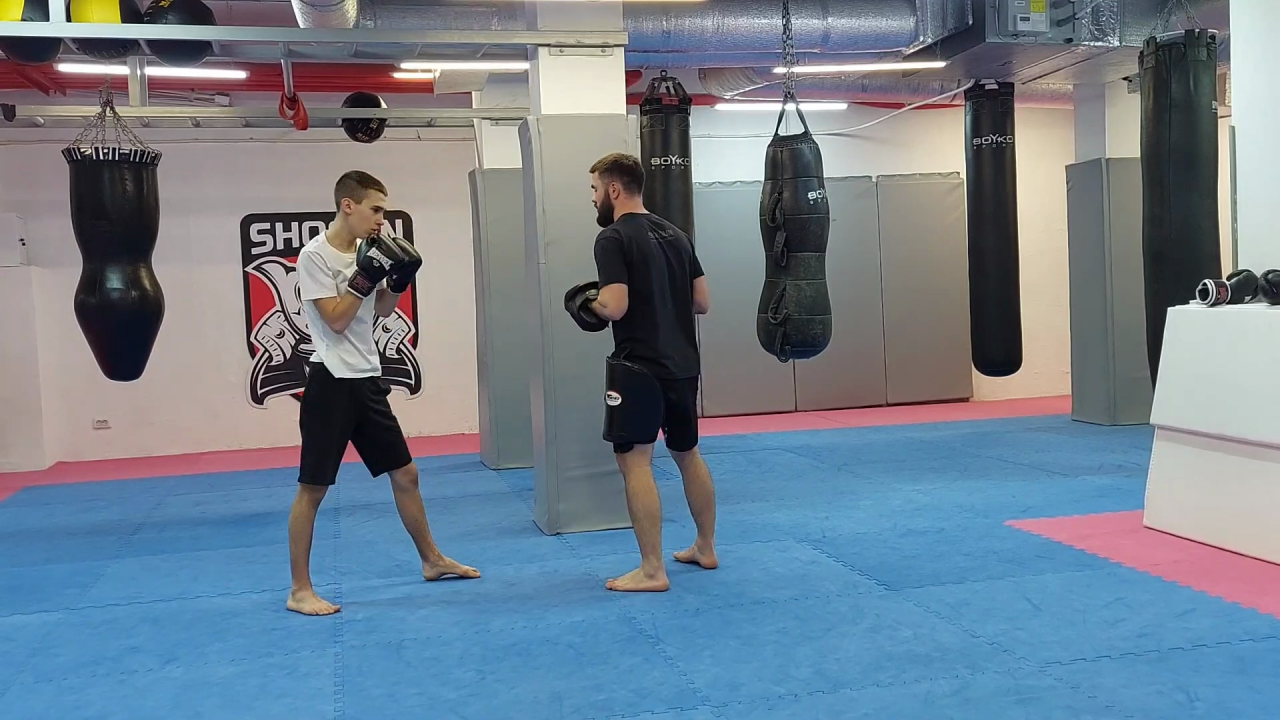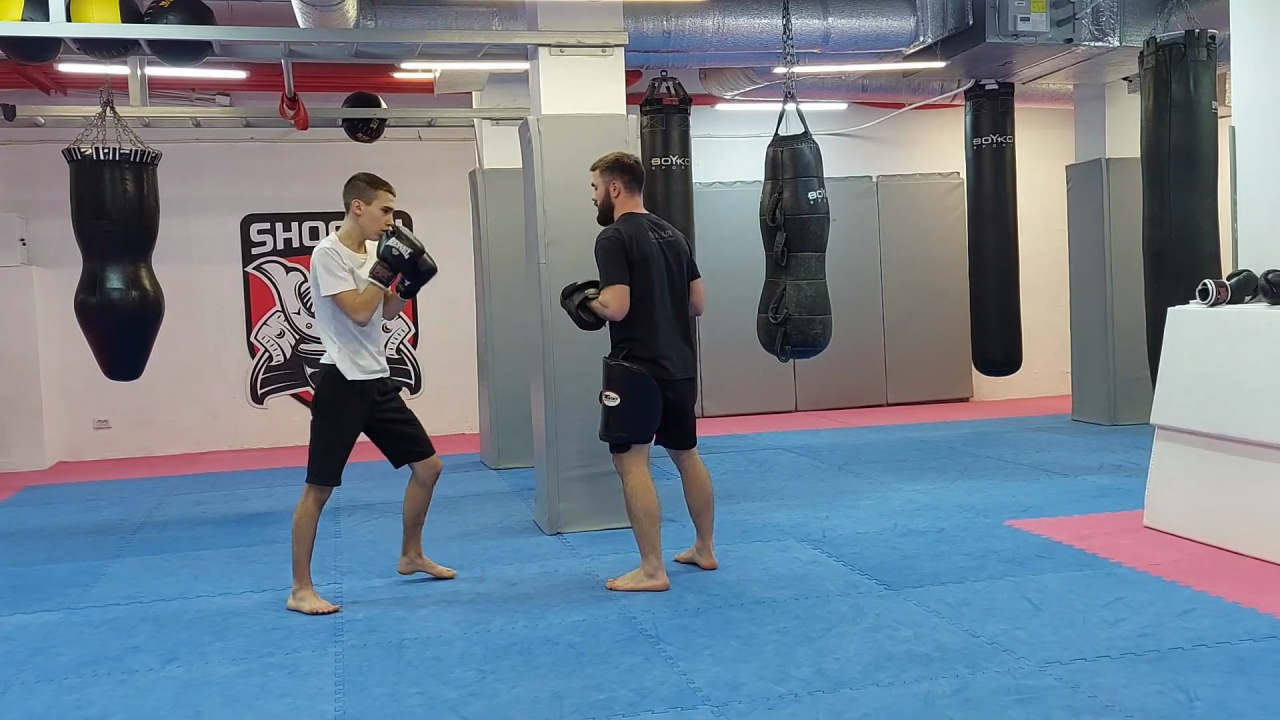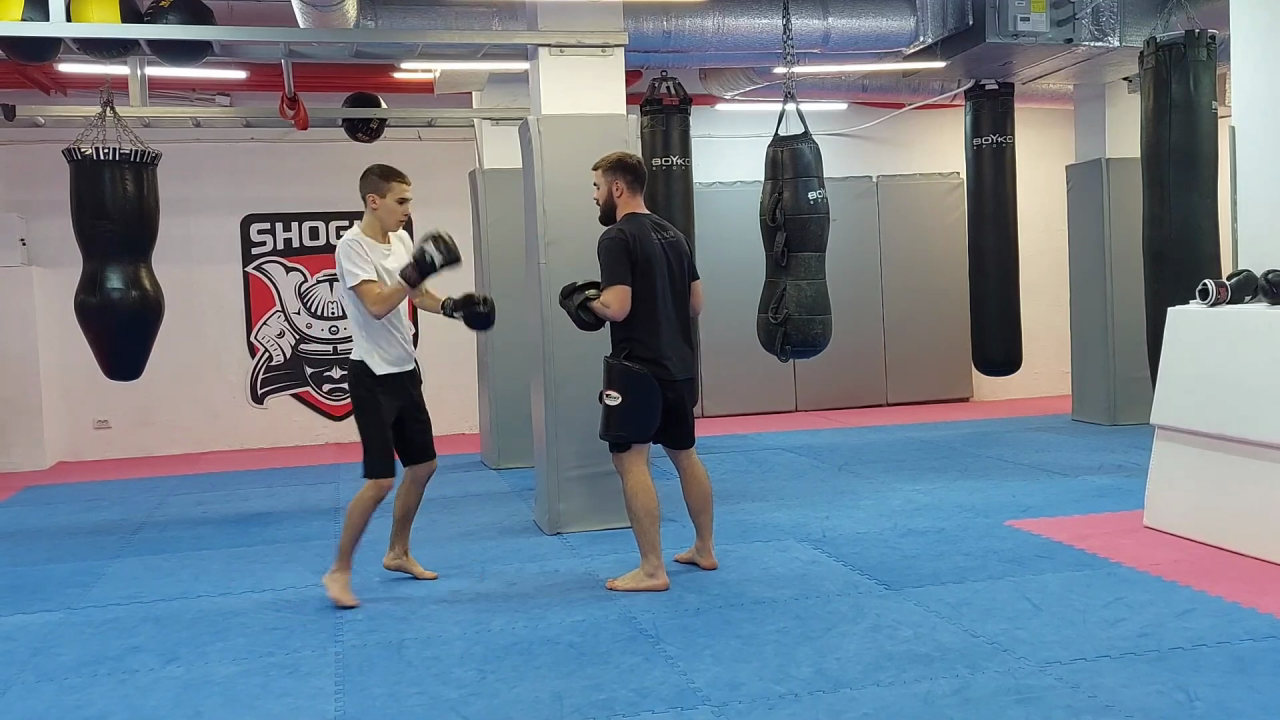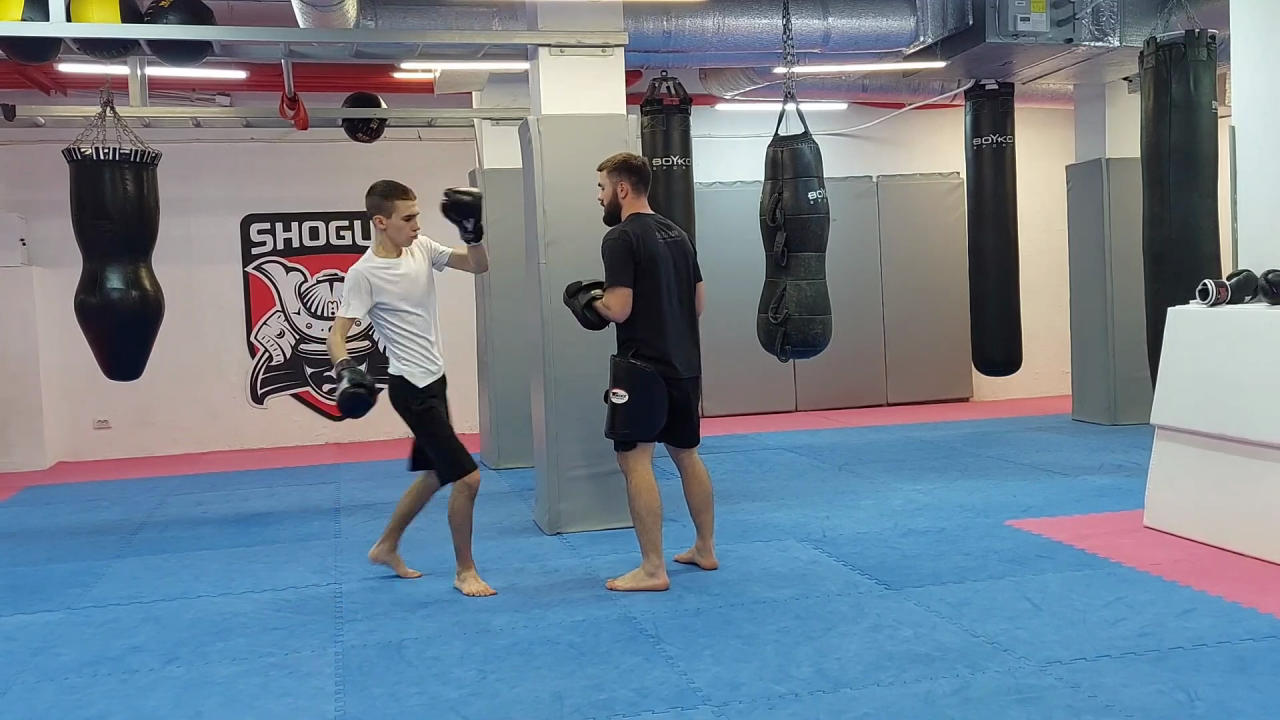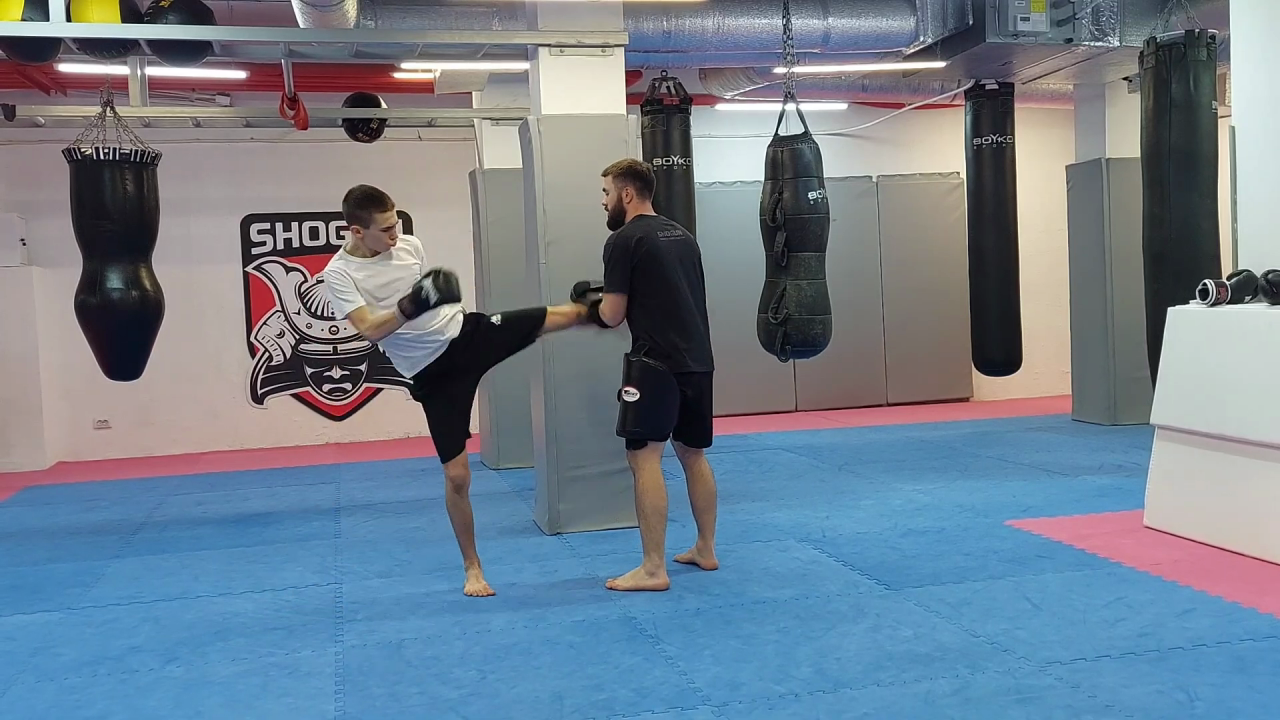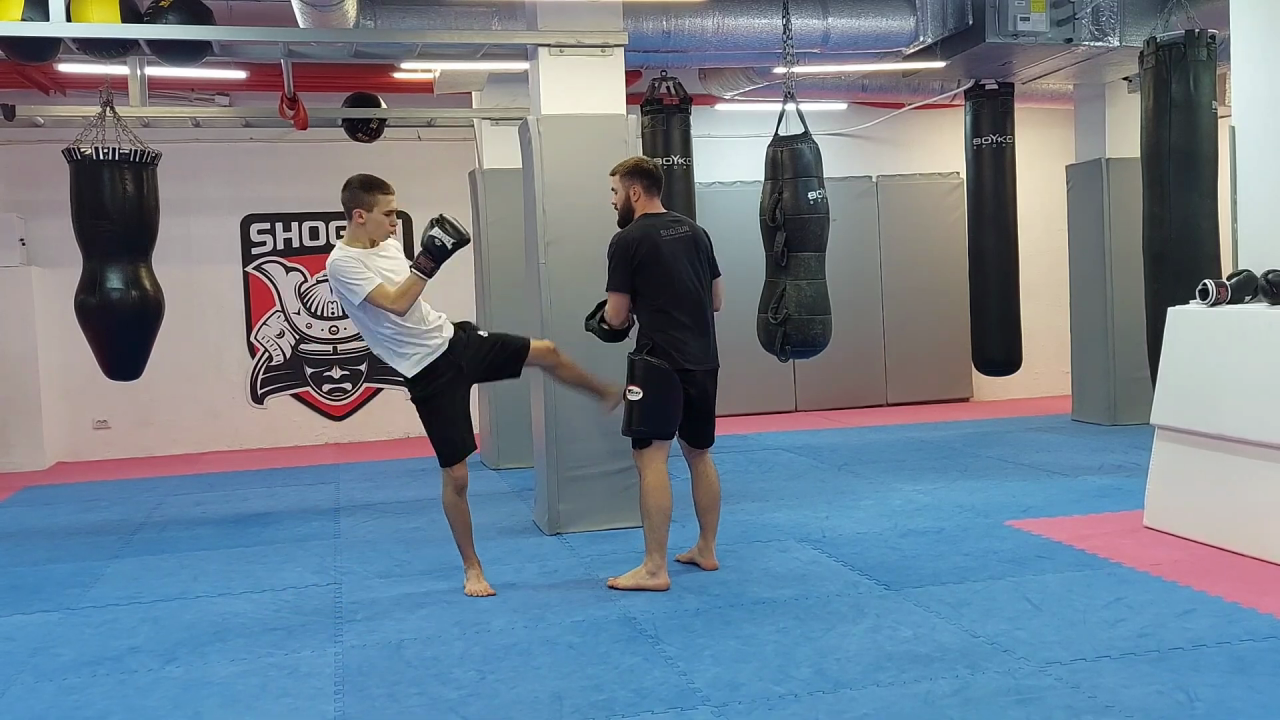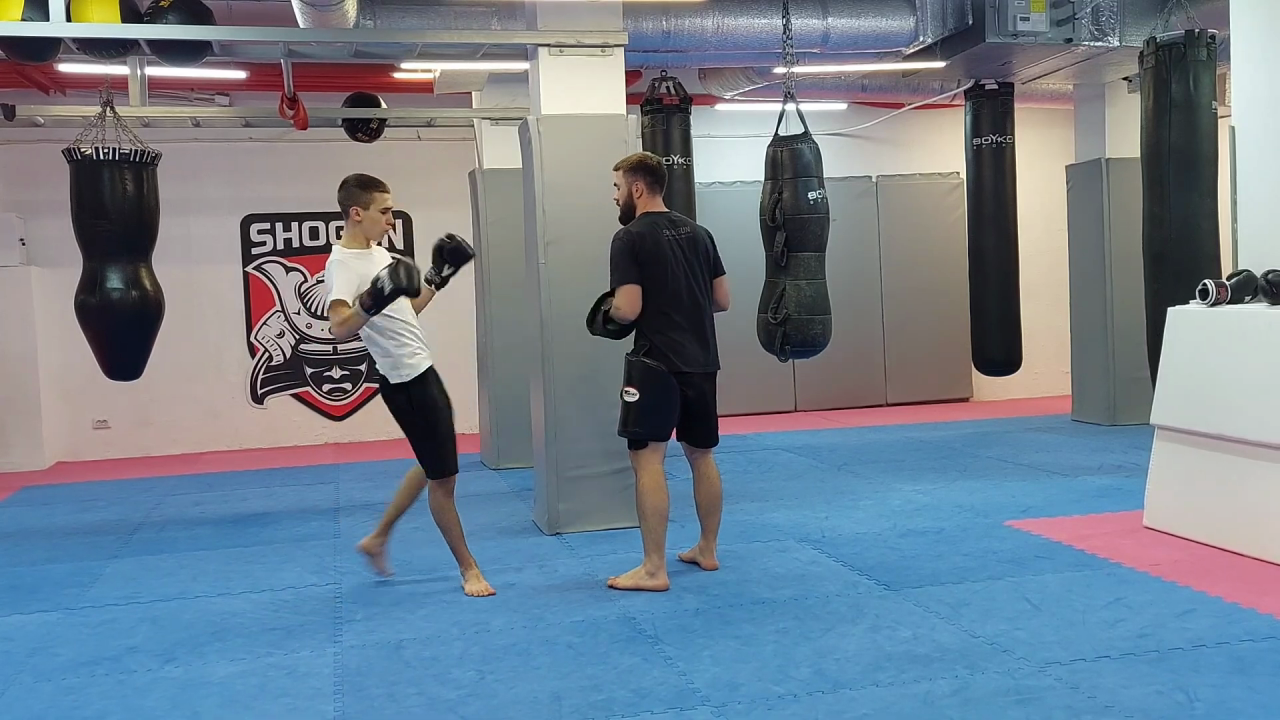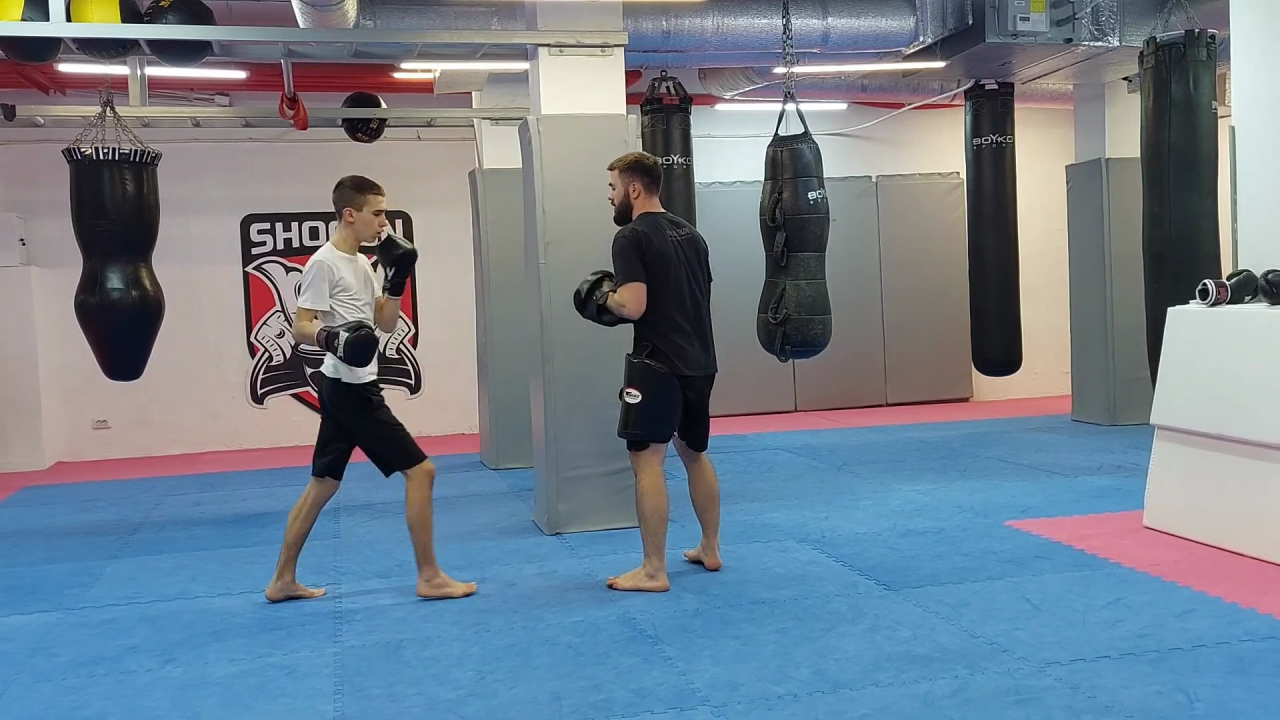
dt=0.2s
person 1, frame 1
left shoulder: (613, 238)
right shoulder: (675, 234)
left elbow: (615, 307)
right elbow: (702, 302)
left wrist: (588, 302)
left hip: (641, 368)
right hip: (682, 366)
left knee: (634, 463)
right knee: (688, 455)
left ankle: (652, 571)
right ankle: (705, 548)
person 1, frame 2
left shoulder: (613, 238)
right shoulder: (672, 235)
left elbow: (616, 307)
right elbow: (697, 303)
left wrist: (587, 301)
left hip: (639, 369)
right hip: (680, 366)
left knee: (631, 462)
right knee: (687, 455)
left ankle: (652, 570)
right ankle: (705, 549)
person 1, frame 3
left shoulder: (616, 238)
right shoulder: (673, 235)
left elbow: (617, 307)
right elbow: (695, 304)
left wrist: (587, 301)
left hip: (639, 368)
right hip: (680, 365)
left knee: (630, 461)
right knee: (685, 455)
left ankle: (652, 570)
right ankle: (705, 548)
person 1, frame 4
left shoulder: (621, 238)
right shoulder: (677, 234)
left elbow: (619, 311)
right elbow: (698, 302)
left wrist: (592, 300)
left hip: (646, 366)
right hip: (685, 364)
left knee: (635, 459)
right knee: (686, 454)
left ankle: (652, 570)
right ankle: (705, 549)
person 1, frame 5
left shoulder: (623, 241)
right shoulder: (682, 236)
left elbow: (613, 317)
left wrist: (602, 301)
left hip: (659, 364)
right hip: (698, 361)
left knee: (645, 458)
right knee: (693, 454)
left ankle: (653, 569)
right ankle: (705, 549)
person 1, frame 6
left shoulder: (627, 241)
right shoulder: (696, 232)
left elbow: (615, 317)
right elbow: (716, 299)
left wrist: (607, 314)
left hip: (662, 363)
right hip: (703, 360)
left knee: (651, 457)
right knee: (699, 454)
left ankle: (654, 568)
right ankle: (705, 549)
person 1, frame 7
left shoulder: (629, 238)
right shoulder: (698, 232)
left elbow: (629, 308)
right elbow: (723, 299)
left wrist: (611, 308)
left hip: (659, 364)
right hip: (702, 362)
left knee: (646, 458)
right knee: (701, 455)
left ankle: (653, 569)
right ankle: (706, 550)
person 1, frame 8
left shoulder: (631, 237)
right shoulder: (689, 233)
left elbow: (633, 306)
left wrist: (607, 298)
left hip: (660, 365)
right hip: (698, 363)
left knee: (646, 460)
right knee: (695, 454)
left ankle: (653, 570)
right ankle: (710, 548)
person 2, frame 1
left shoulder: (365, 249)
right shoulder: (315, 255)
right elbow: (336, 320)
left wrist: (397, 281)
right wrist: (366, 276)
left hip: (368, 381)
right hip: (331, 383)
left knee: (405, 474)
right knee: (313, 489)
left ankle: (432, 559)
right ankle: (300, 590)
person 2, frame 2
left shoulder: (372, 250)
right shoulder: (328, 254)
right elbow: (360, 313)
left wrist: (406, 286)
right wrist: (385, 268)
left hip: (378, 381)
right hip: (342, 384)
left knee: (428, 466)
right knee: (320, 487)
left ankle: (412, 556)
right ankle: (301, 588)
person 2, frame 3
left shoulder: (401, 240)
right shoulder: (352, 245)
right elbow: (377, 304)
left wrist: (452, 305)
right wrist: (416, 268)
left hip: (405, 371)
right hip: (374, 374)
left knee: (420, 469)
right knee: (379, 480)
left ankle: (396, 552)
right ankle: (339, 570)
person 2, frame 4
left shoulder: (420, 247)
right shoulder: (364, 273)
left elbow: (475, 264)
right elbow: (338, 336)
left wrist: (471, 230)
right wrist: (349, 371)
left hip: (434, 379)
right hip: (413, 388)
left knee: (435, 476)
right knee: (468, 480)
left ankle: (387, 546)
right ankle: (464, 568)
person 2, frame 5
left shoulder: (403, 245)
right shoulder: (338, 275)
right elbow: (372, 328)
right wrist: (414, 303)
left hip: (464, 335)
right hip: (431, 370)
left knee: (560, 319)
right knee: (456, 473)
right ankle: (471, 566)
person 2, frame 6
left shoulder: (388, 244)
right shoulder: (342, 267)
right elbow: (397, 305)
right wrist: (428, 257)
left hip: (450, 344)
right hip: (429, 375)
left knee: (543, 352)
right knee: (456, 475)
left ankle: (604, 394)
right ankle: (472, 566)
person 2, frame 7
left shoulder: (377, 254)
right shoulder: (343, 264)
right elbow: (342, 326)
left wrist: (440, 274)
right wrist: (376, 296)
left hip: (422, 374)
right hip: (408, 383)
left knee: (433, 470)
right knee: (444, 479)
left ankle: (378, 538)
right ankle: (469, 569)
person 2, frame 8
left shoulder: (361, 260)
right shoulder: (325, 264)
left elbow: (385, 323)
right elbow: (301, 327)
left wrist: (399, 276)
right wrist: (333, 338)
left hip: (345, 388)
right hip: (352, 390)
left knee: (323, 484)
right knee: (419, 471)
left ankle: (284, 579)
right ankle: (429, 575)
